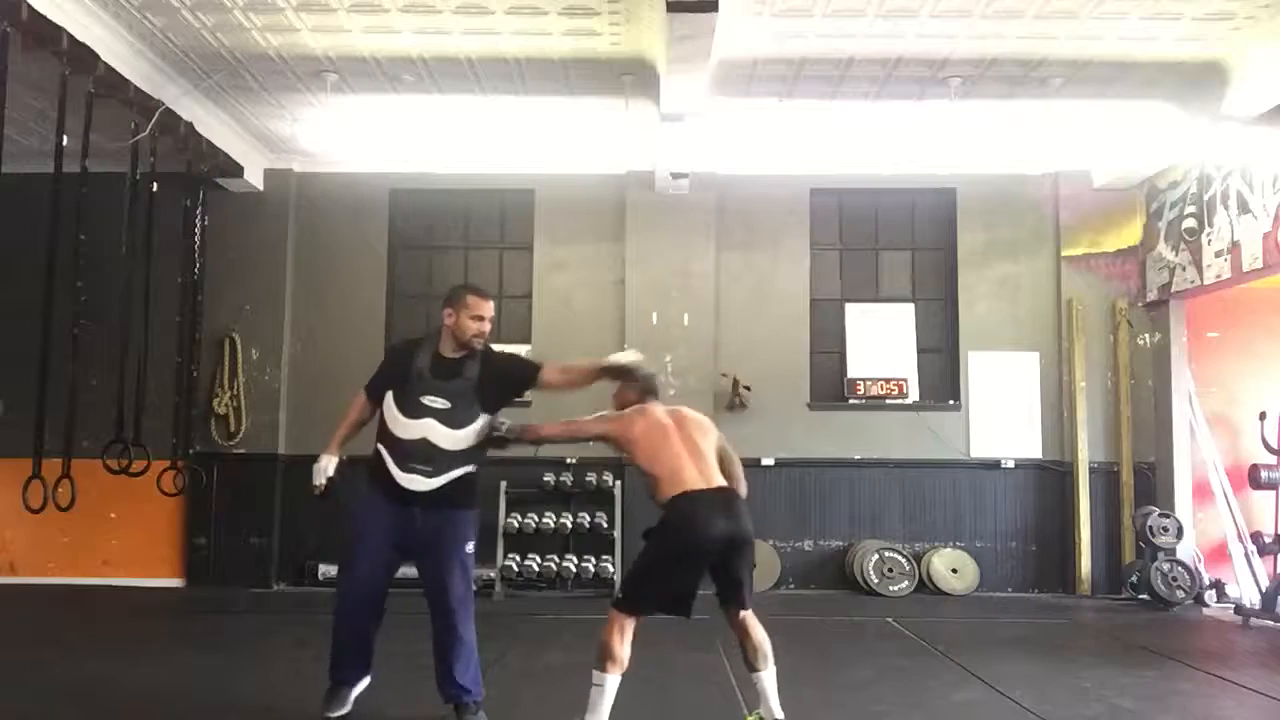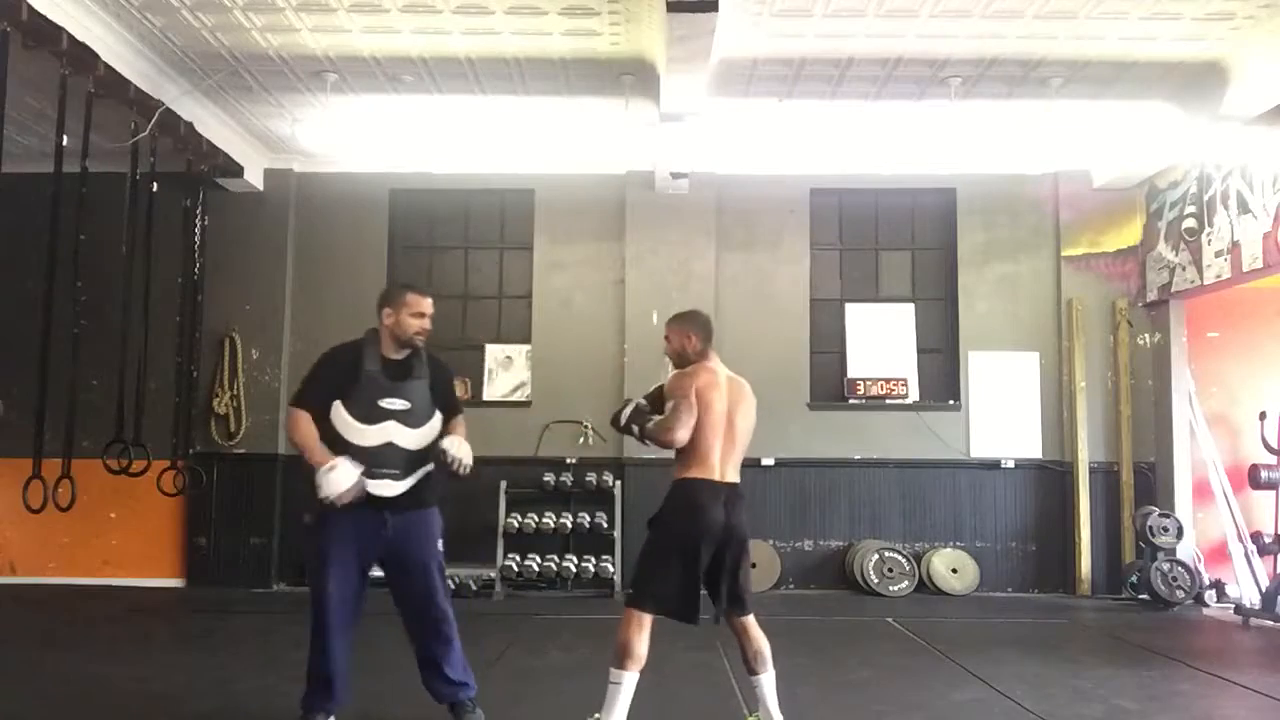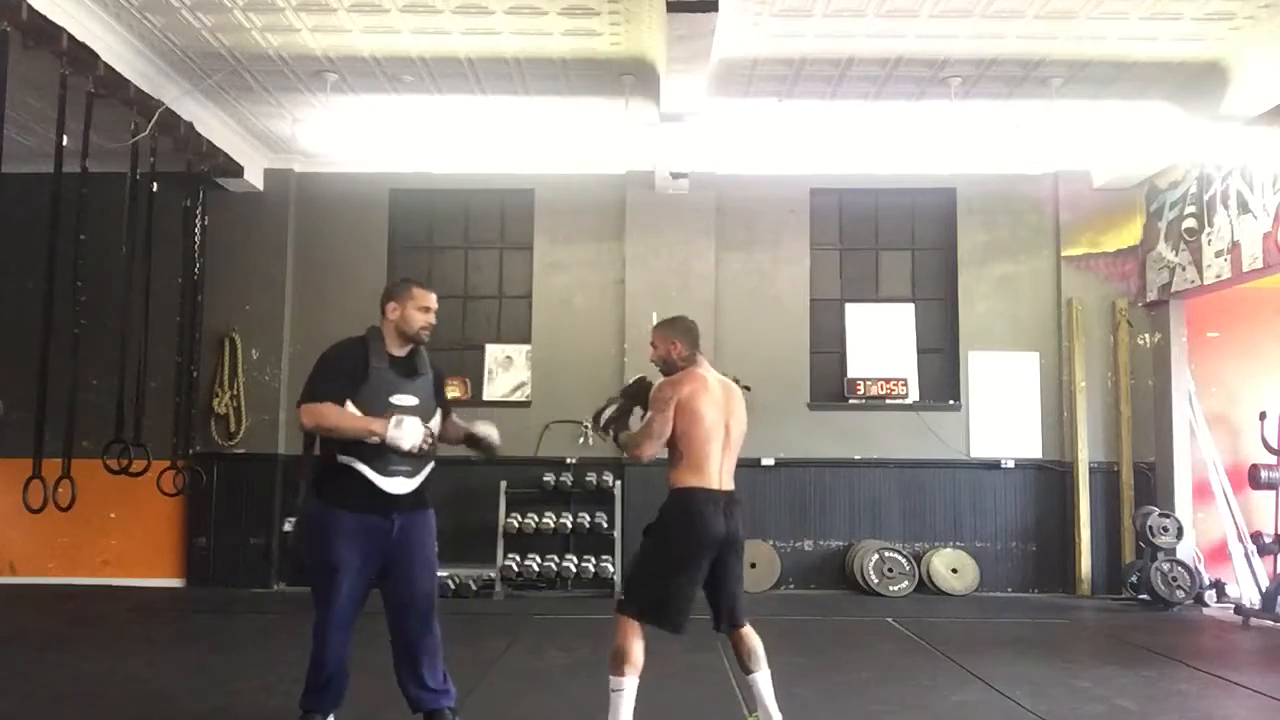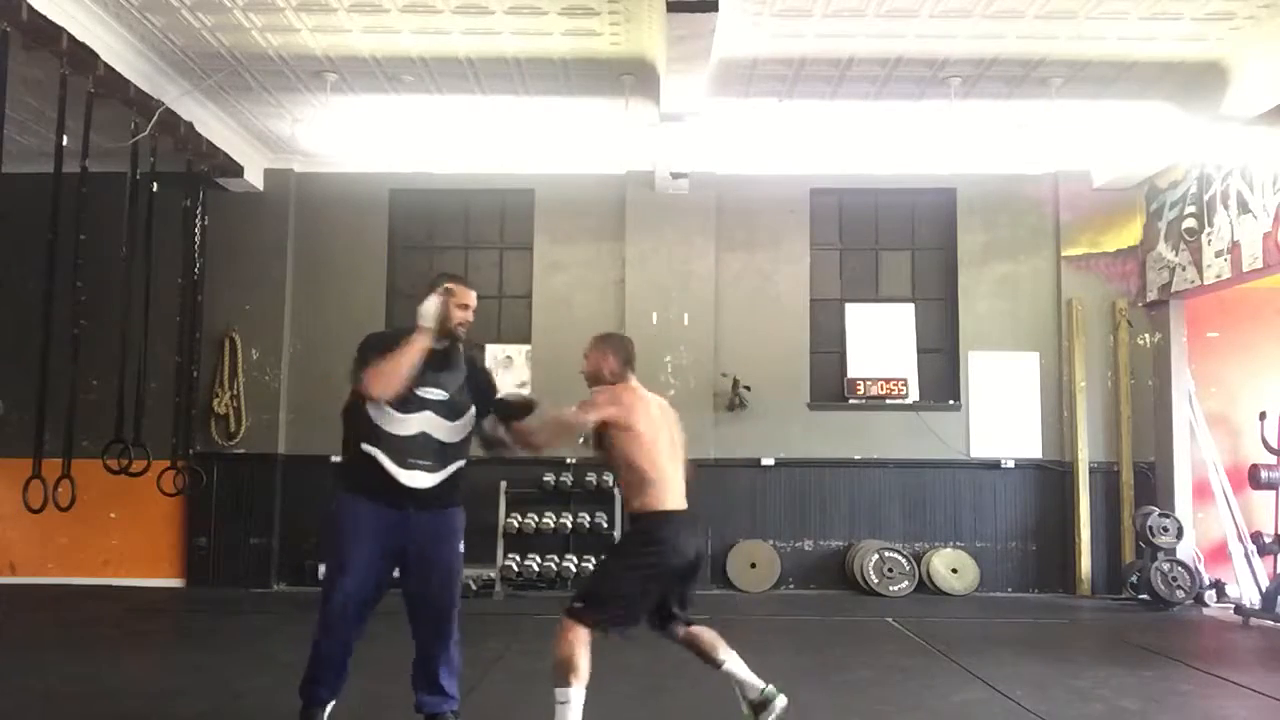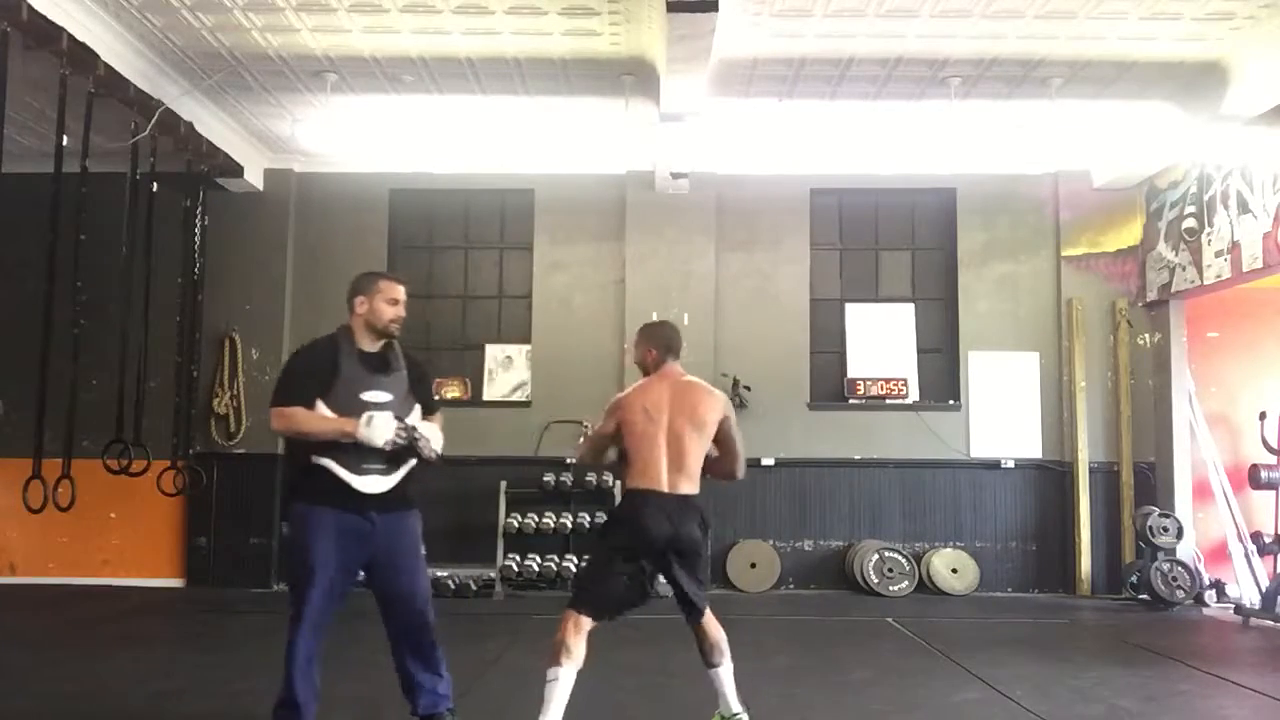
dt=0.5s
person 1, frame 1
left shoulder: (496, 366)
right shoulder: (404, 355)
left elbow: (551, 376)
right elbow: (368, 400)
left wrist: (605, 367)
right wrist: (332, 451)
left hip: (452, 507)
right hip: (383, 497)
left knee: (452, 603)
right knee: (359, 592)
right ankle: (348, 679)
person 1, frame 2
left shoulder: (434, 371)
right shoulder: (342, 361)
left elbow: (453, 417)
right elbow: (298, 416)
left wrist: (457, 441)
right wrist: (326, 463)
left hip: (414, 511)
right hip: (346, 510)
left knee: (431, 607)
right knee: (332, 609)
person 1, frame 3
left shoulder: (428, 368)
right shoulder: (348, 356)
right elbow: (311, 414)
left wrist: (465, 432)
right wrist: (385, 427)
left hip: (412, 514)
right hip: (346, 512)
left knee: (418, 611)
right knee: (336, 613)
person 1, frame 4
left shoulder: (472, 370)
right shoulder: (381, 345)
left elbow: (494, 430)
right elbow: (379, 390)
left wrist: (509, 417)
right wrist: (425, 332)
left hip: (437, 511)
right hip: (369, 504)
left knee: (439, 611)
right knee: (345, 606)
person 1, frame 5
left shoulder: (407, 366)
right shoulder: (317, 357)
left elbow: (431, 420)
right elbow: (282, 418)
left wrist: (431, 436)
right wrist: (357, 427)
left hip: (394, 512)
right hip: (325, 511)
left knee: (415, 614)
right knee: (310, 618)
person 2, frame 1
left shoulder: (623, 422)
right shoulder: (697, 420)
left elbow: (557, 430)
left wrist: (509, 430)
left hip: (689, 519)
right hip: (732, 513)
left knee: (622, 618)
right knee: (741, 613)
person 2, frame 2
left shoulder: (686, 379)
right shoulder: (744, 389)
left elbow: (676, 435)
left wrist: (638, 423)
right wrist: (660, 410)
left hip: (692, 501)
right hip: (732, 504)
left knee: (639, 612)
right knee: (741, 615)
person 2, frame 3
left shoulder: (673, 387)
right shoulder: (733, 392)
left elbow: (645, 450)
left wrist: (616, 424)
right wrist: (650, 405)
left hip: (689, 511)
right hip: (728, 513)
left knee: (629, 619)
right knee: (735, 622)
person 2, frame 4
left shoulder: (608, 400)
right shoulder: (660, 408)
left elbow: (541, 438)
left wrist: (511, 424)
left hip: (654, 536)
right hip: (683, 534)
left knee: (574, 626)
right knee: (675, 626)
person 2, frame 5
left shoulder: (627, 400)
right shoulder: (715, 399)
left elbow: (587, 453)
right elbow: (735, 470)
left hip: (638, 515)
right hip: (687, 518)
left knee: (578, 618)
right knee: (700, 613)
